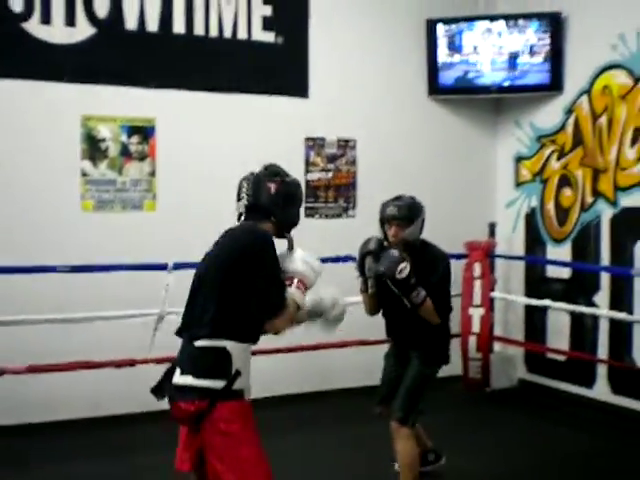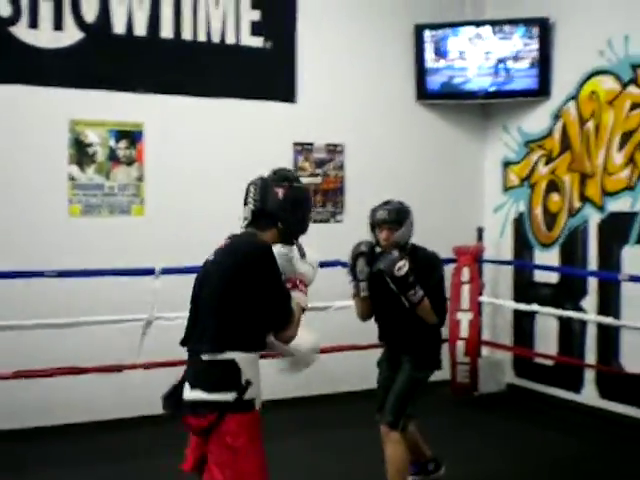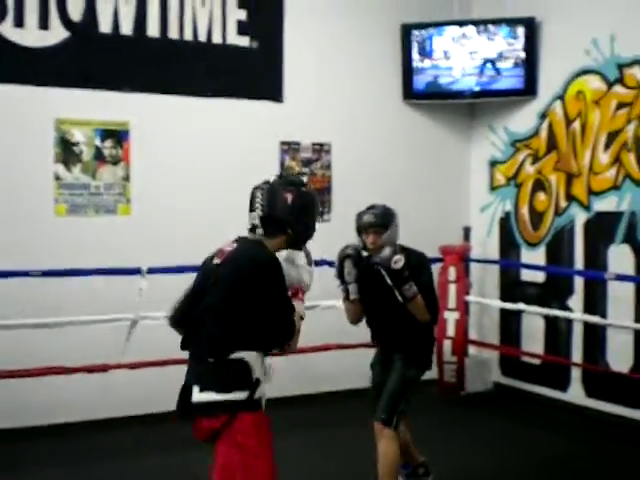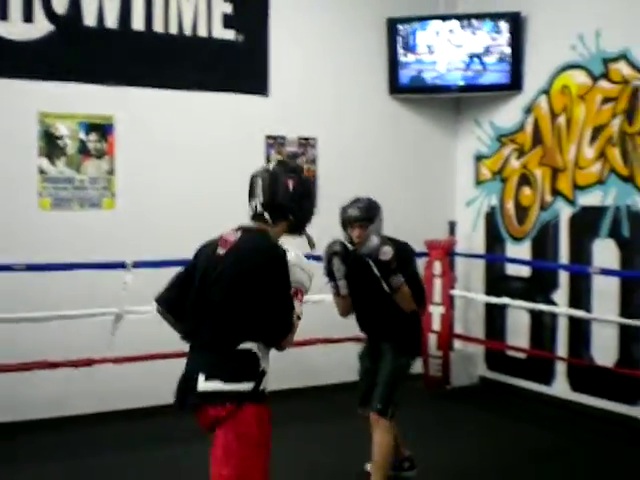
dt=0.1s
person 1, frame 1
left shoulder: (231, 242)
right shoulder: (256, 241)
right elbow: (272, 320)
left wrist: (314, 307)
right wrist: (299, 283)
left hip: (198, 379)
right hip: (215, 384)
person 1, frame 2
left shoulder: (229, 250)
right shoulder: (255, 252)
right elbow: (285, 333)
right wrist: (298, 283)
left hip: (204, 388)
right hip: (225, 398)
person 1, frame 3
left shoulder: (222, 256)
right shoulder: (262, 261)
left elbow: (181, 320)
right elbow: (287, 342)
right wrist: (297, 292)
left hip: (205, 388)
right hip: (234, 396)
person 1, frame 4
left shoulder: (216, 245)
right shoulder: (267, 252)
left elbow: (167, 305)
right elbow: (282, 339)
right wrist: (297, 292)
left hip: (204, 380)
right hip: (236, 387)
person 2, frame 1
left shoulder: (434, 259)
right shoulder: (384, 256)
left elbow: (437, 317)
right elbow: (372, 309)
left wrist: (408, 285)
right wrist: (368, 273)
left hip: (428, 347)
right hip: (400, 343)
left knee: (399, 423)
right knee: (388, 407)
right ankle: (427, 452)
person 2, frame 2
left shoulder: (427, 262)
right shoulder: (377, 260)
left elbow: (435, 317)
right elbow: (364, 314)
left wrist: (406, 284)
right wrist: (361, 277)
left hip: (419, 352)
right hip: (393, 350)
left knee: (390, 428)
right knee: (391, 417)
person 2, frame 3
left shoulder: (415, 261)
right shoulder: (364, 265)
left elbow: (427, 316)
right elbow: (354, 317)
left wrist: (400, 279)
right wrist: (349, 279)
left hip: (412, 351)
right hip: (386, 349)
left knee: (383, 424)
right knee: (386, 418)
person 2, frame 4
left shoulder: (400, 251)
right shoulder: (350, 258)
left elbow: (413, 306)
right elbow: (345, 310)
left wrist: (388, 270)
right wrist: (338, 275)
left hip: (400, 341)
right hip: (374, 339)
left knee: (379, 414)
right knee: (369, 407)
